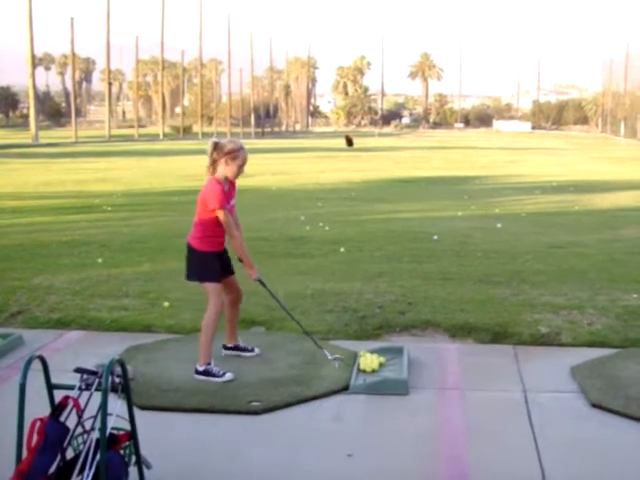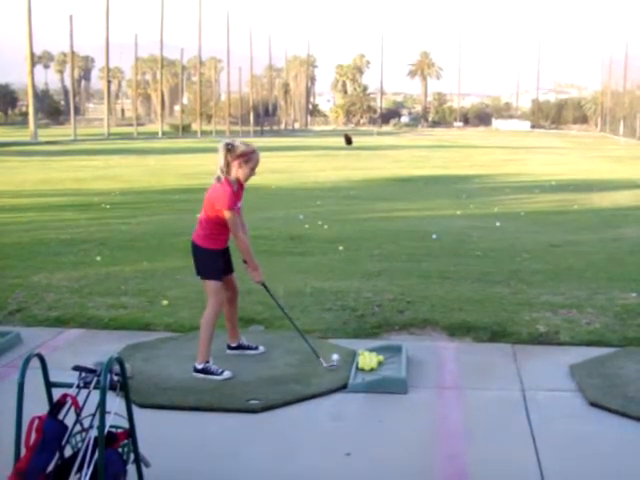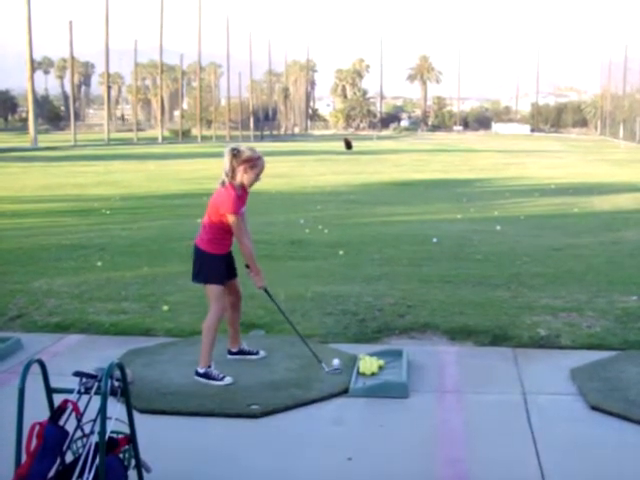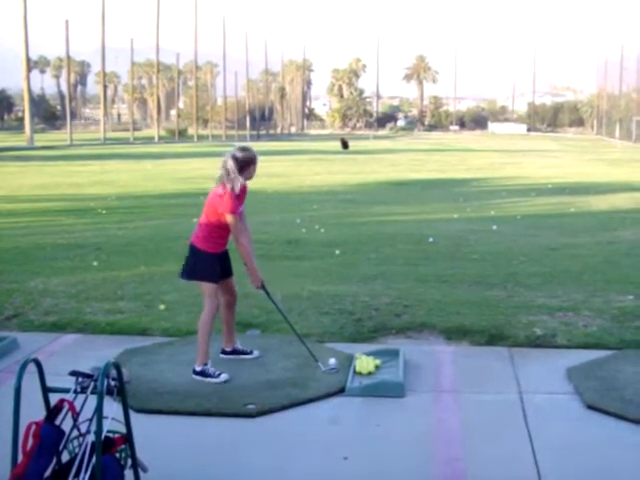
dt=0.5s
person 1, frame 1
left shoulder: (230, 185)
right shoulder: (215, 191)
left elbow: (236, 223)
right elbow: (232, 232)
left wrist: (243, 257)
right wrist: (250, 264)
left hip: (217, 249)
right hip: (203, 251)
left knee: (234, 294)
right knee: (217, 304)
left ankle: (231, 343)
right ankle: (203, 366)
person 1, frame 2
left shoulder: (237, 185)
right shoulder: (224, 193)
left elbow: (242, 224)
right elbow: (238, 235)
left wrist: (250, 260)
right wrist: (253, 267)
left hip: (219, 246)
right hip: (206, 248)
left knee: (231, 292)
right knee: (215, 302)
left ankle: (234, 342)
right ankle: (202, 363)
person 1, frame 3
left shoulder: (242, 190)
right shoulder: (228, 197)
left elbow: (245, 229)
right elbow: (242, 239)
left wrist: (252, 265)
right wrist: (256, 272)
left hip: (223, 251)
right hip: (209, 253)
left knee: (235, 297)
right knee: (217, 307)
left ankle: (235, 347)
right ankle: (204, 367)
person 1, frame 4
left shoulder: (240, 189)
right shoulder: (227, 197)
left elbow: (244, 228)
right elbow: (239, 239)
left wrist: (252, 262)
right wrist: (253, 271)
left hip: (218, 250)
right hip: (204, 251)
left knee: (230, 296)
right knee: (212, 304)
left ankle: (229, 346)
right ankle: (201, 365)
